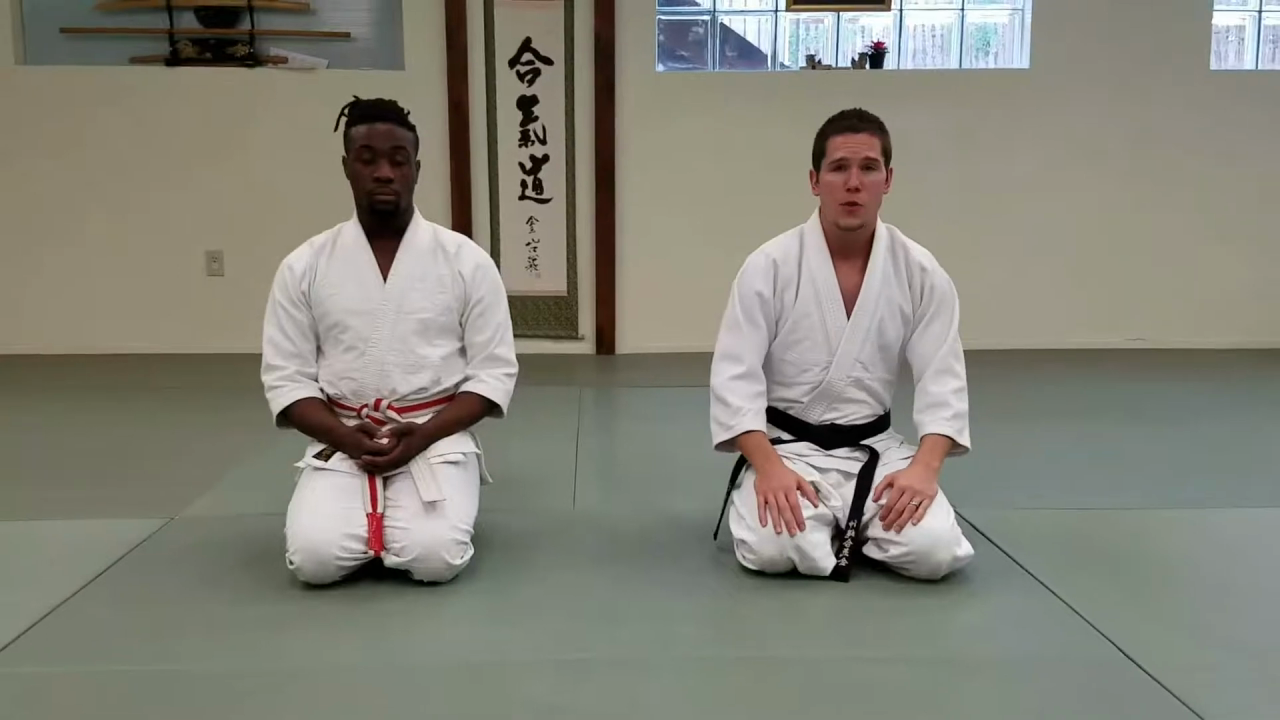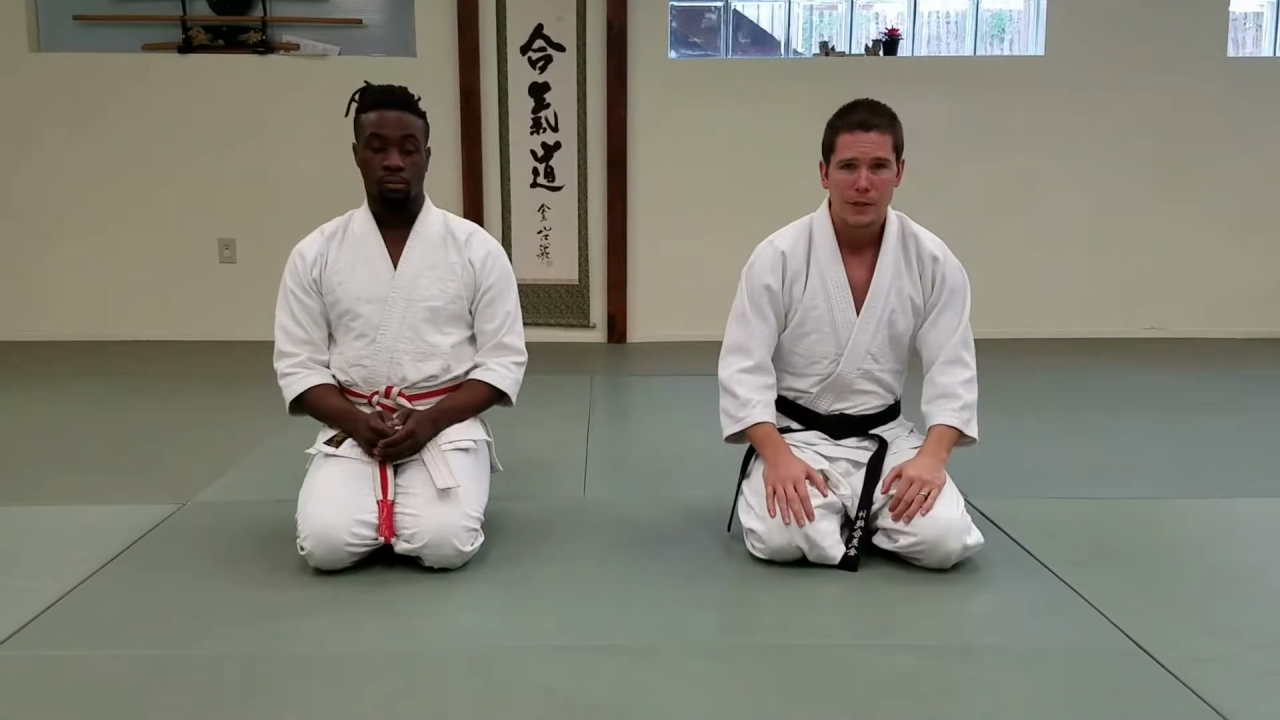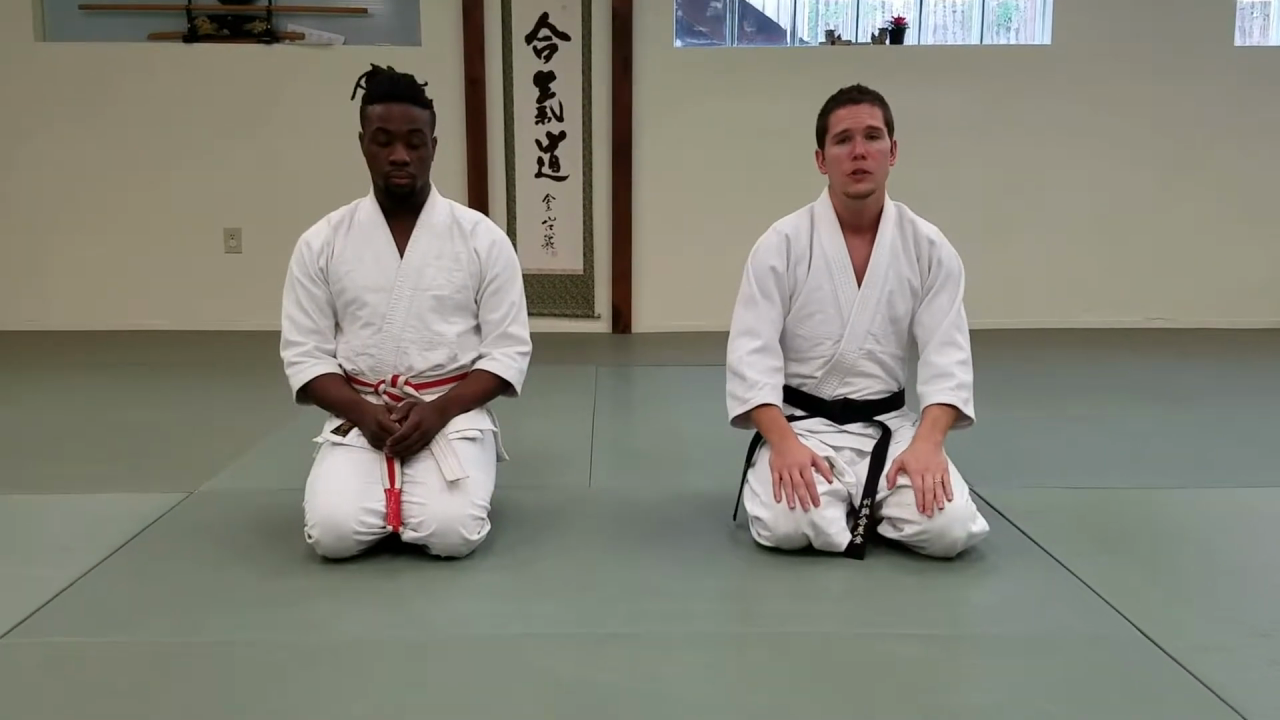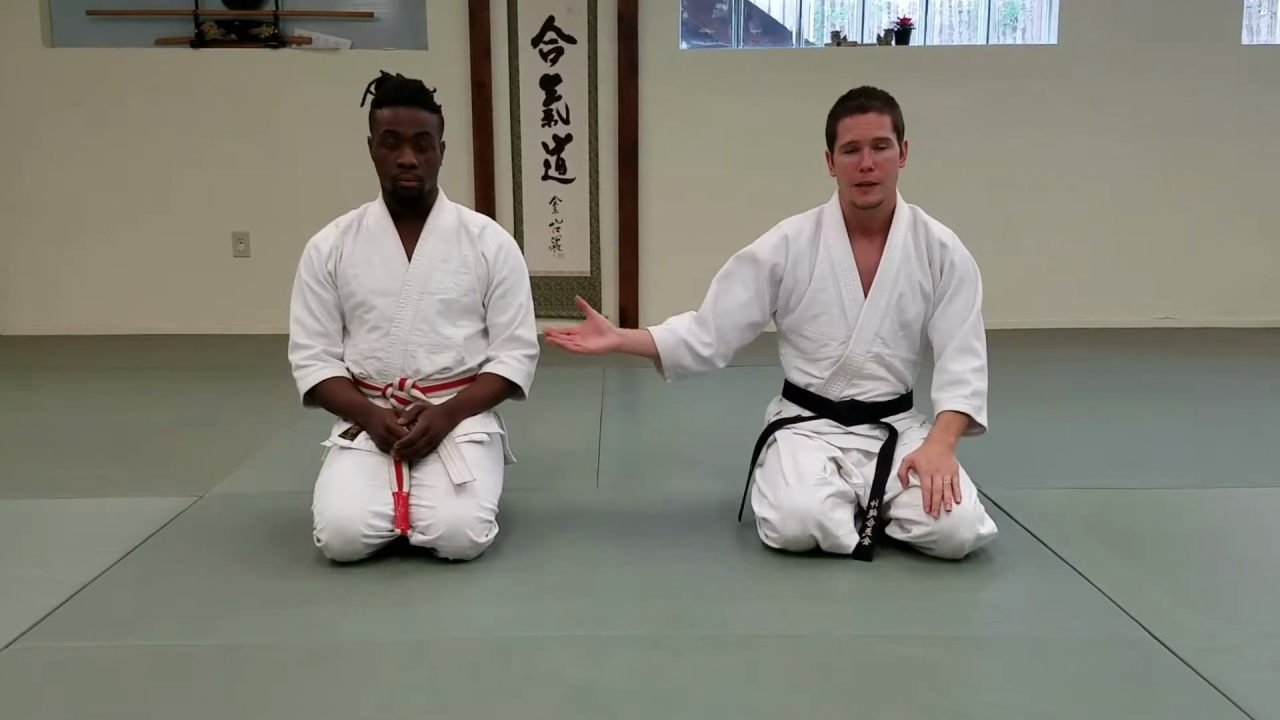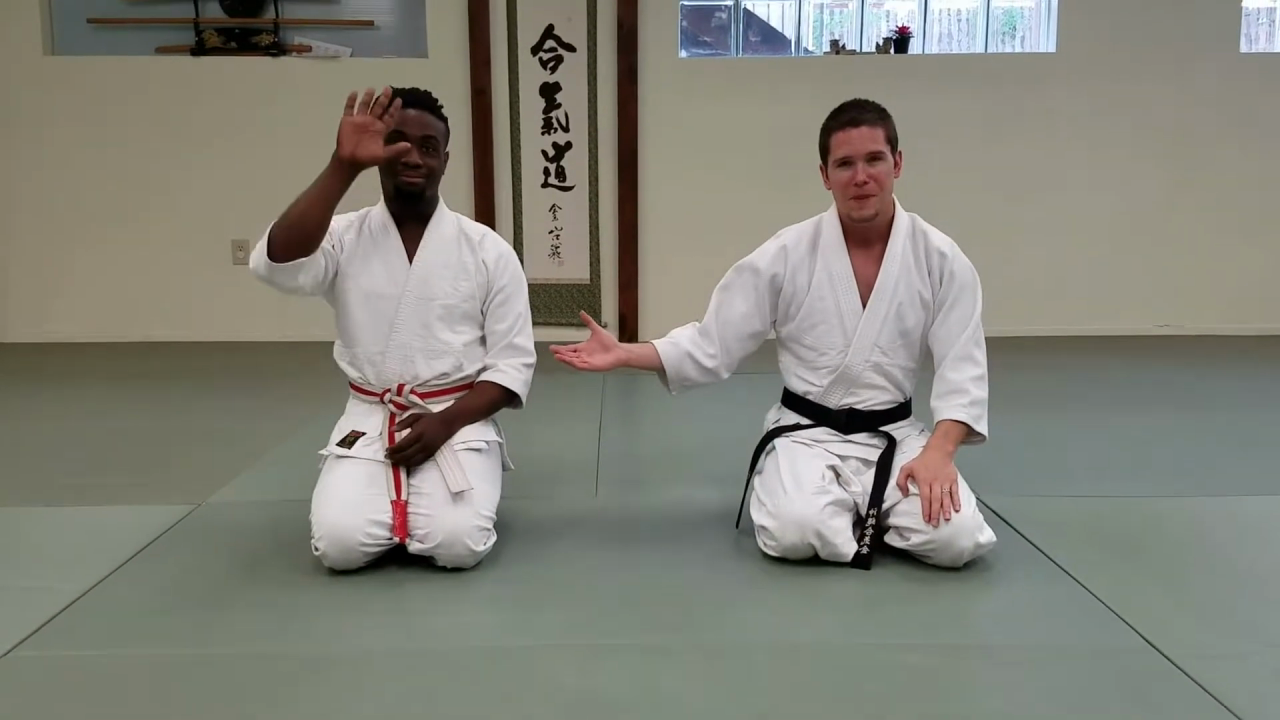
dt=0.7s
person 1, frame 1
left shoulder: (466, 260)
right shoulder: (304, 266)
left elbow: (494, 371)
right elbow: (286, 377)
left wrist: (424, 435)
right wrist: (346, 437)
left hip: (437, 437)
right hip: (341, 441)
left knee: (433, 555)
right knee: (315, 558)
left ankle: (401, 516)
right ankle: (370, 518)
person 1, frame 2
left shoulder: (476, 248)
right shoulder: (314, 253)
left elbow: (503, 359)
right elbow: (298, 364)
left wrist: (432, 419)
right wrist: (358, 422)
left hip: (446, 424)
right hip: (352, 428)
left knee: (444, 544)
right knee: (326, 545)
left ankle: (416, 503)
right ankle: (383, 506)
person 1, frame 3
left shoulder: (482, 238)
right shoulder: (322, 242)
left elbow: (508, 350)
right elbow: (305, 353)
left wrist: (438, 411)
right wrist: (364, 413)
left hip: (453, 413)
right hip: (360, 416)
left knee: (450, 531)
right knee: (334, 532)
left ankle: (419, 492)
right ankle: (391, 494)
person 1, frame 4
left shoulder: (489, 242)
right shoulder: (329, 246)
left elbow: (515, 353)
right elbow: (312, 357)
left wrist: (446, 414)
right wrist: (370, 415)
left hip: (460, 415)
right hip: (368, 419)
left knee: (459, 536)
right knee: (343, 536)
left ankle: (426, 493)
right ankle: (395, 496)
person 1, frame 5
left shoulder: (488, 250)
right shoulder: (340, 238)
left elbow: (513, 363)
right elbow: (274, 265)
left wrist: (445, 422)
right wrist: (341, 168)
left hip: (457, 421)
right hip: (368, 421)
left knee: (458, 544)
right knee: (340, 545)
left ankle: (434, 497)
right ankle: (390, 501)
person 2, frame 1
left shoulder: (921, 272)
right shoulder: (769, 264)
left elbow: (942, 380)
right elbow: (735, 377)
left wrist: (924, 466)
right wrist: (768, 467)
left hip: (875, 448)
right hip: (787, 448)
left knee: (934, 551)
right knee: (773, 549)
left ankle: (847, 525)
right ankle: (839, 525)
person 2, frame 2
left shoulder: (933, 262)
right shoulder: (777, 256)
left elbow: (952, 370)
right elbow: (743, 368)
left wrist: (931, 457)
right wrist: (777, 458)
left hip: (885, 436)
right hip: (796, 434)
left knee: (944, 540)
right knee: (782, 538)
left ankle: (856, 514)
right ankle: (831, 510)
person 2, frame 3
left shoulder: (928, 247)
right shoulder: (782, 243)
left elbow: (947, 356)
right elbow: (752, 354)
left wrist: (927, 443)
right wrist: (783, 442)
left hip: (889, 425)
right hip: (801, 424)
left knee: (949, 528)
right knee: (788, 524)
left ankle: (860, 502)
right ankle: (836, 497)
person 2, frame 4
left shoulder: (942, 251)
right shoulder: (787, 245)
left elbow: (963, 359)
right elbow: (708, 333)
left wrist: (939, 444)
right wrist: (617, 338)
left hip: (896, 427)
right hip: (808, 425)
left knee: (958, 530)
right knee: (798, 524)
left ankle: (867, 502)
person 2, frame 5
left shoulder: (940, 259)
right shoulder: (785, 254)
left elbow: (963, 368)
right elbow: (711, 343)
left wrist: (938, 452)
right wrist: (623, 354)
left hip: (895, 435)
right hip: (807, 433)
left knee: (956, 538)
right knee: (796, 531)
left ankle: (862, 512)
right ankle: (851, 511)
